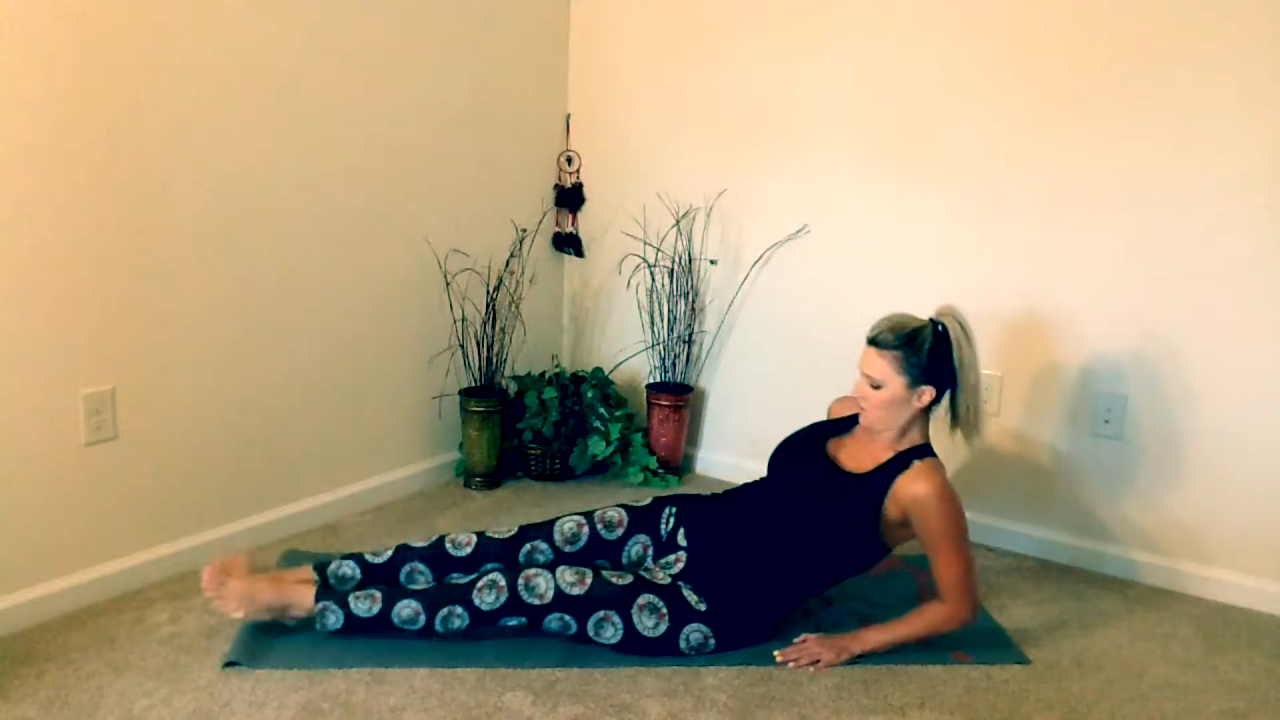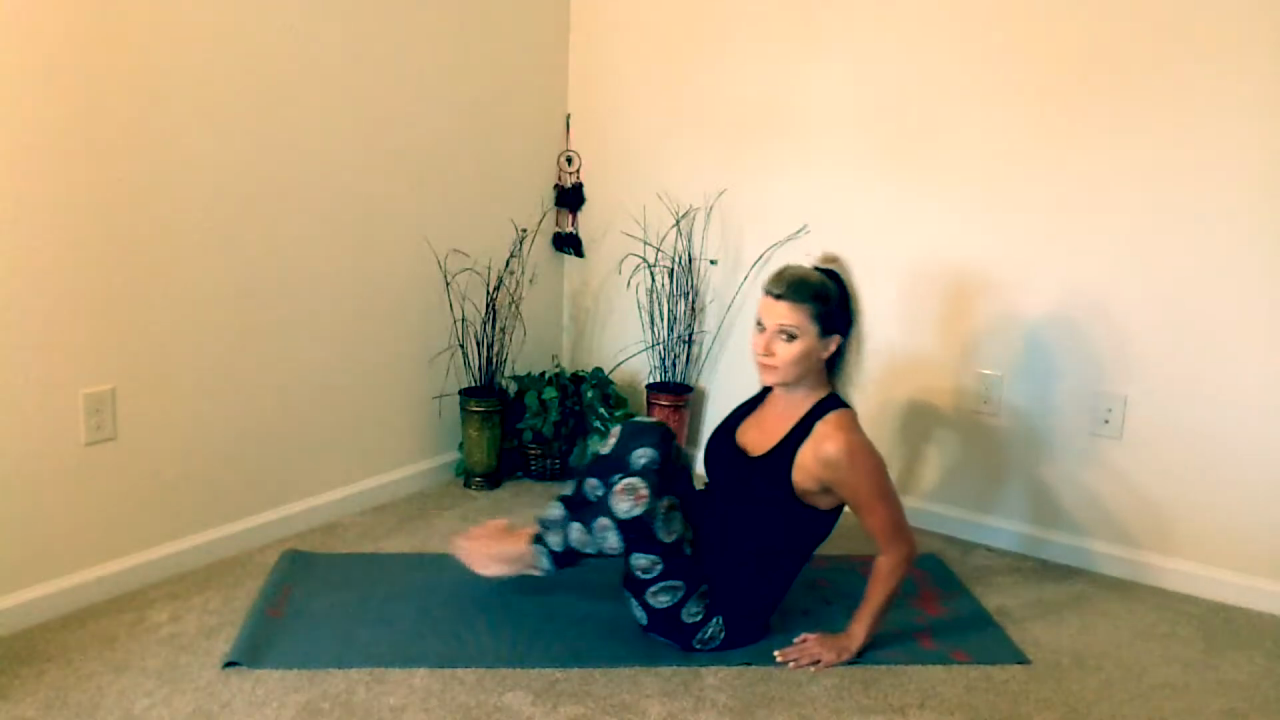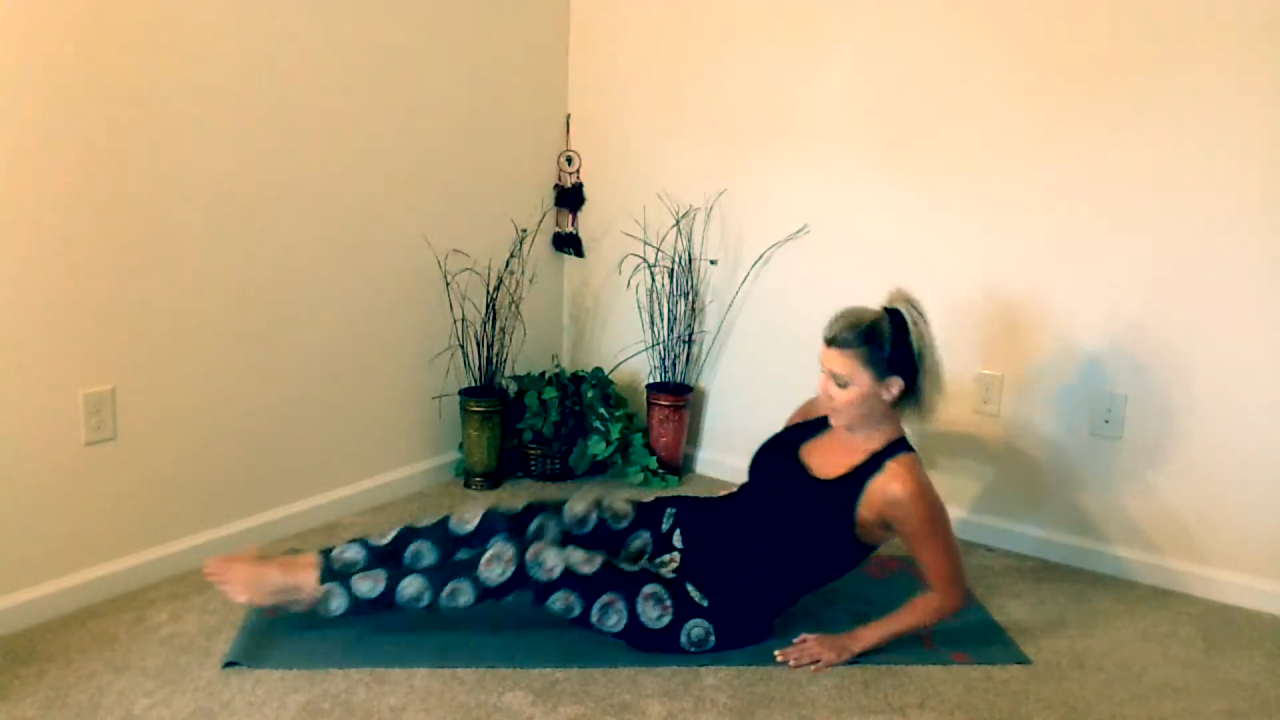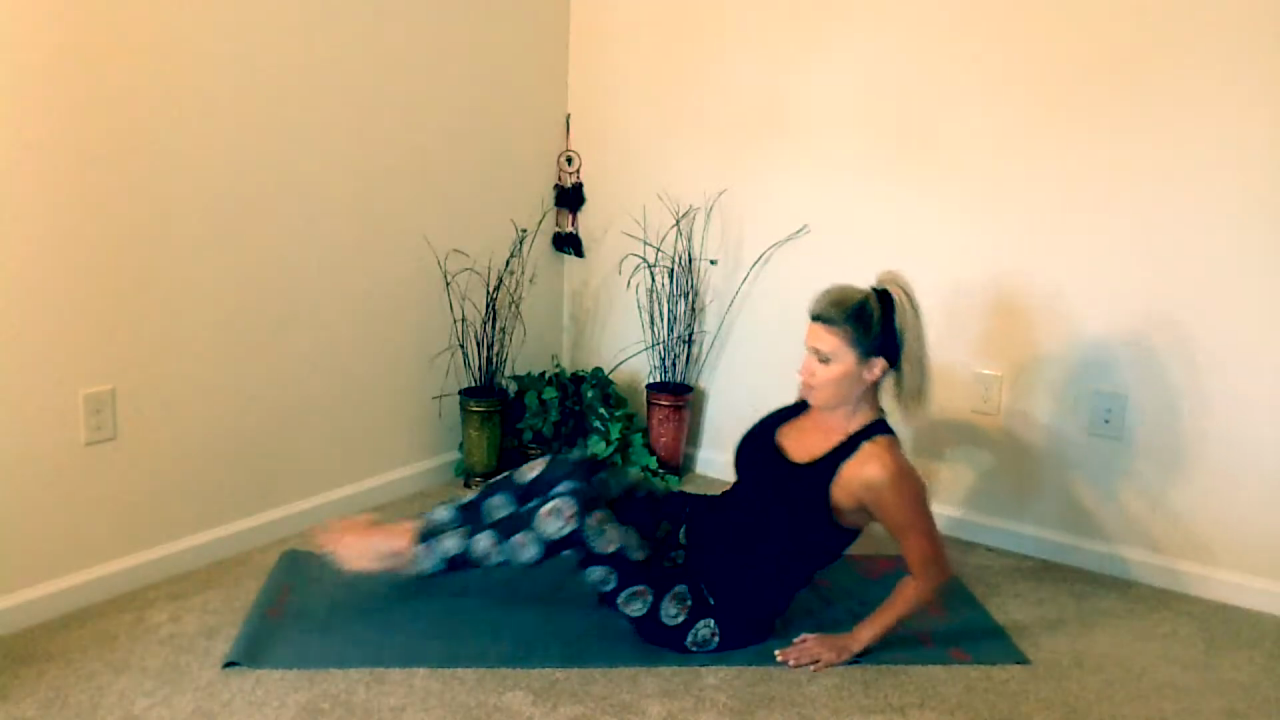
dt=0.5s
person 1, frame 1
left shoulder: (921, 488)
right shoulder: (848, 413)
left elbow: (957, 603)
left wrist: (850, 644)
left hip: (718, 609)
right hip: (687, 527)
left knee: (525, 592)
right knee: (511, 550)
left ankle: (304, 604)
right ankle: (302, 585)
person 1, frame 2
left shoulder: (835, 443)
right shoulder: (777, 389)
left elbow: (897, 550)
left wrist: (850, 640)
left hip: (709, 616)
right hip: (700, 546)
left knee: (638, 477)
right knee: (642, 442)
left ankle: (540, 550)
right ankle: (548, 541)
person 1, frame 3
left shoulder: (897, 488)
right shoulder: (822, 416)
left elbow: (948, 591)
left wrist: (850, 642)
left hip: (709, 614)
right hip: (687, 533)
left knee: (521, 560)
right knee: (518, 525)
left ankle: (313, 590)
right ankle: (316, 570)
person 1, frame 4
left shoulder: (879, 470)
right shoulder: (814, 401)
left elbow: (932, 573)
left wrist: (851, 643)
left hip: (708, 615)
right hip: (695, 535)
left knee: (566, 507)
right knee: (565, 474)
left ankle: (423, 550)
right ankle: (425, 534)
